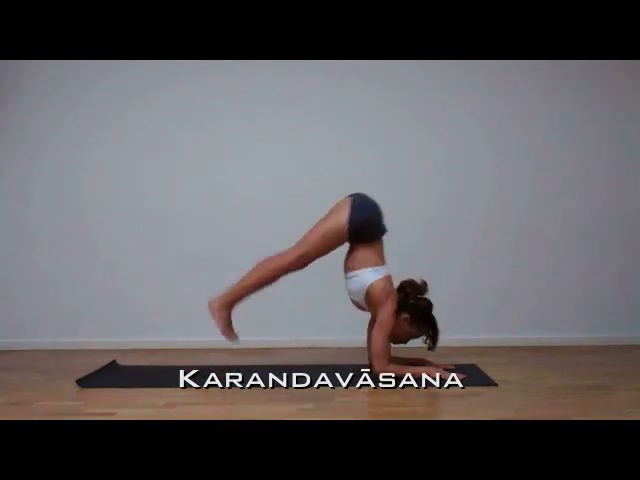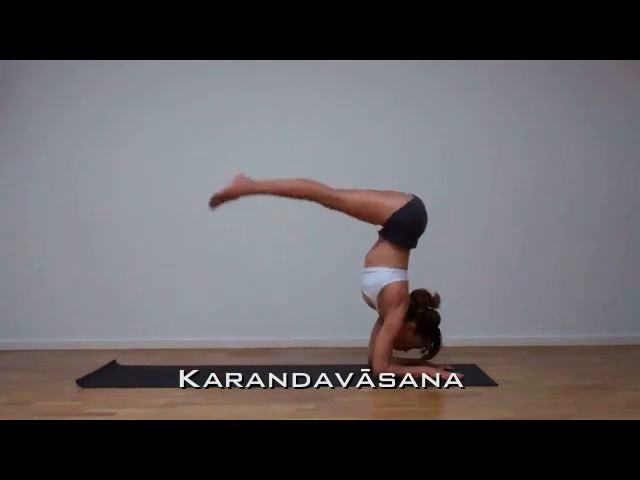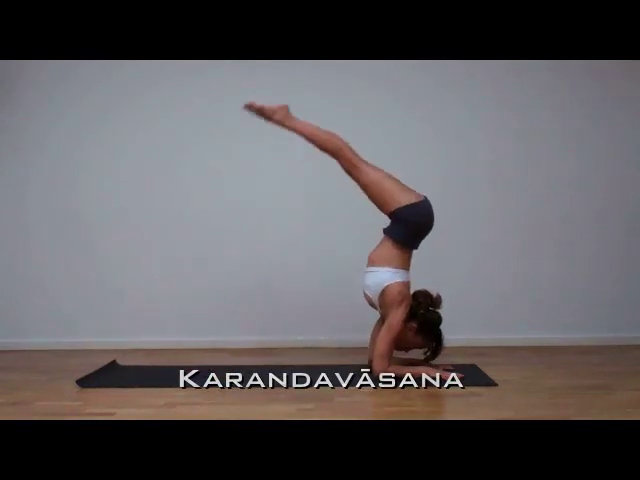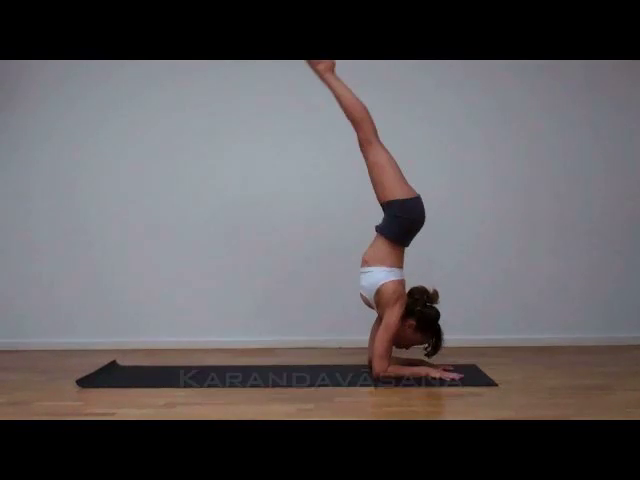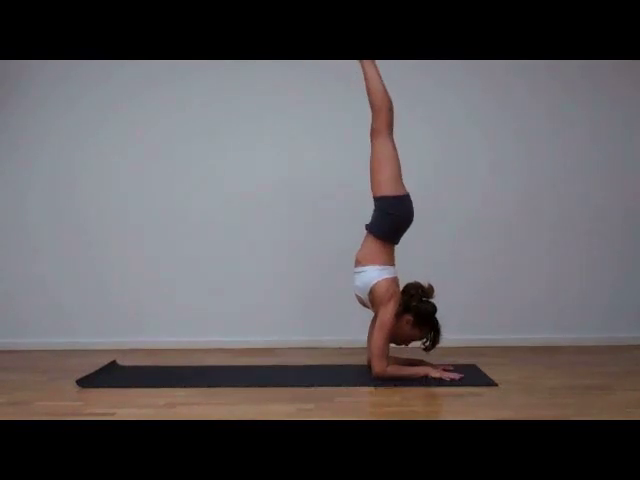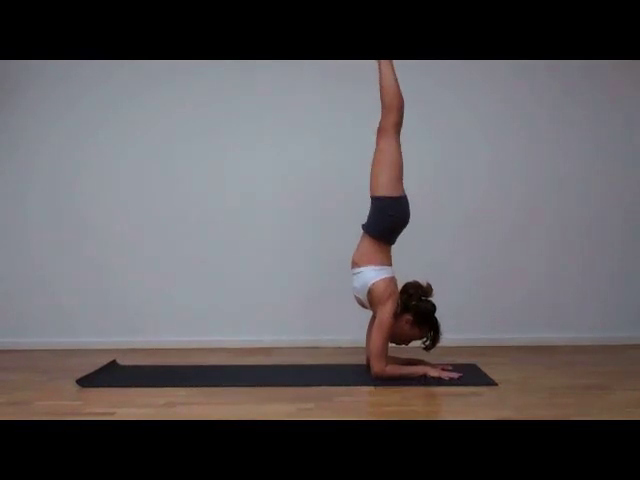
dt=0.3s
person 1, frame 1
left shoulder: (385, 302)
right shoulder: (387, 304)
right elbow: (380, 368)
left wrist: (418, 361)
right wrist: (423, 370)
left knee: (292, 261)
right knee: (293, 260)
right ankle: (225, 303)
person 1, frame 2
right shoulder: (397, 309)
right elbow: (379, 368)
right wrist: (421, 370)
left hip: (405, 216)
left knee: (330, 197)
right knee: (329, 196)
person 1, frame 3
right shoulder: (397, 311)
right elbow: (380, 366)
right wrist: (424, 368)
left hip: (412, 217)
right hip: (411, 215)
right knee: (354, 162)
person 1, frame 4
right shoulder: (395, 306)
right elbow: (380, 368)
right wrist: (425, 370)
left hip: (402, 216)
right hip: (402, 214)
right knee: (369, 139)
person 1, frame 5
right shoulder: (389, 304)
right elbow: (379, 368)
right wrist: (425, 369)
left hip: (391, 213)
right hip: (391, 213)
right knee: (382, 130)
person 1, frame 6
right shoulder: (388, 304)
right elbow: (379, 368)
right wrist: (423, 368)
left hip: (387, 213)
right hip: (388, 211)
right knee: (389, 128)
